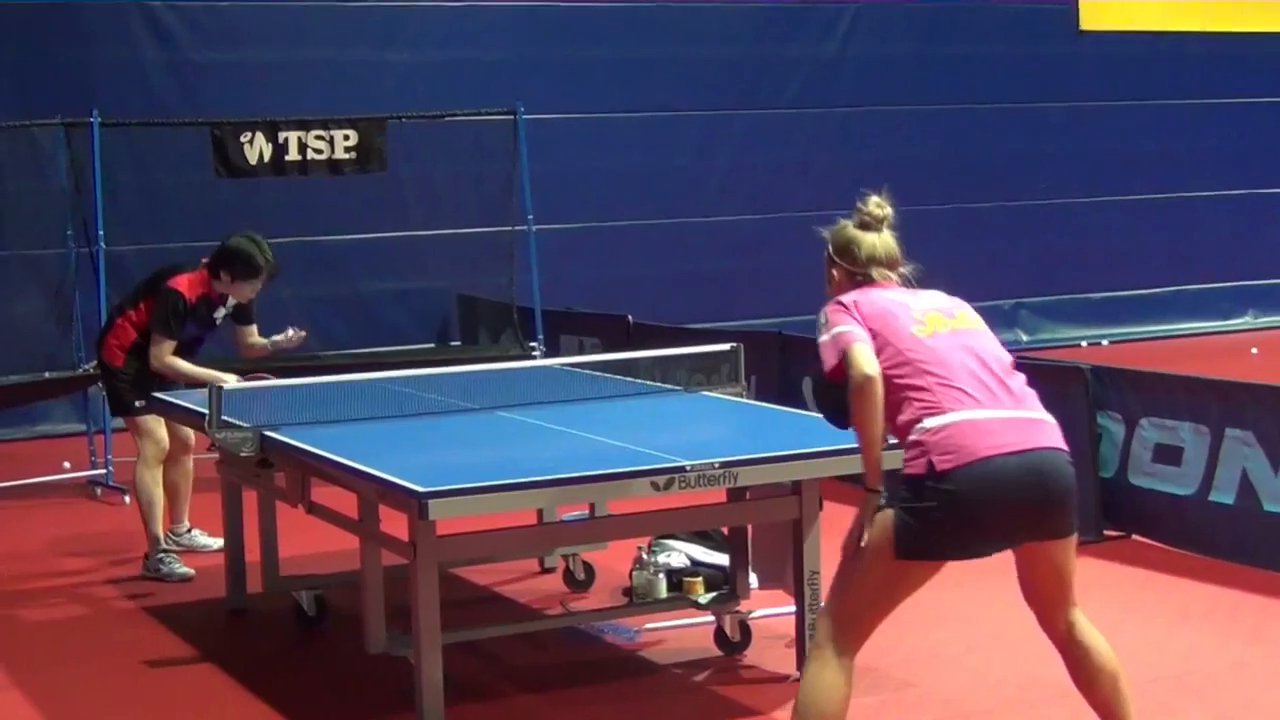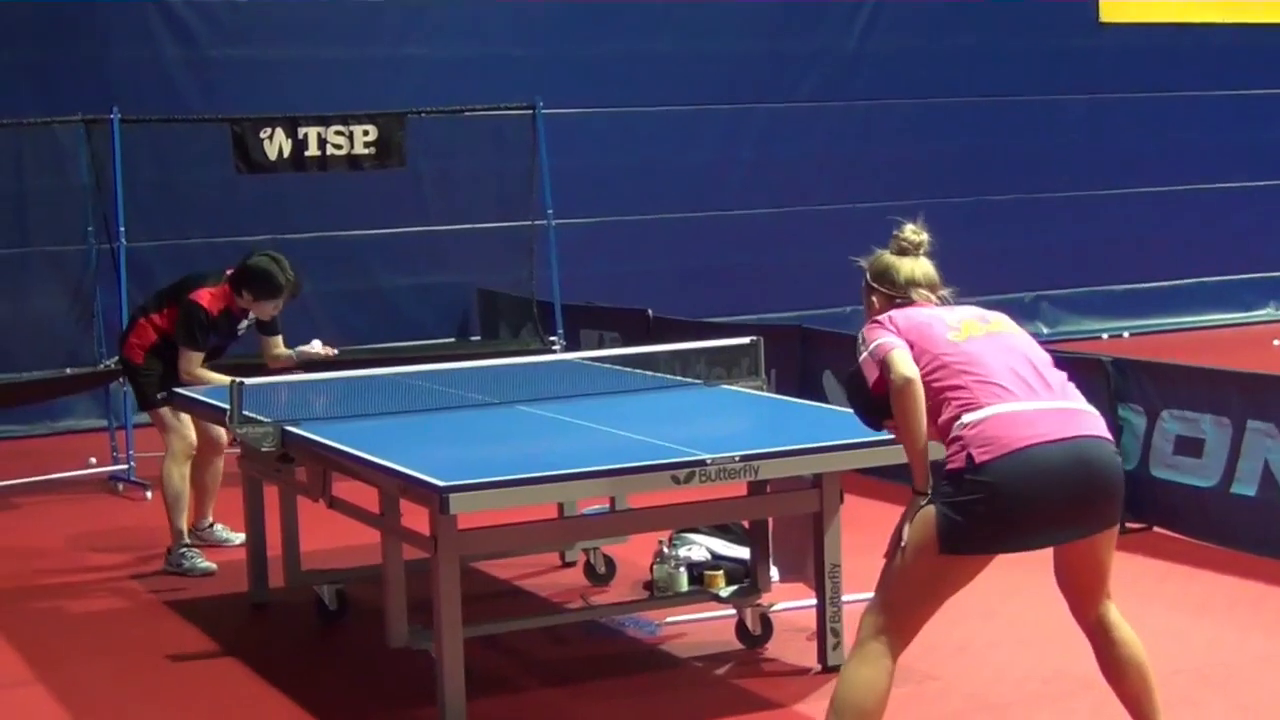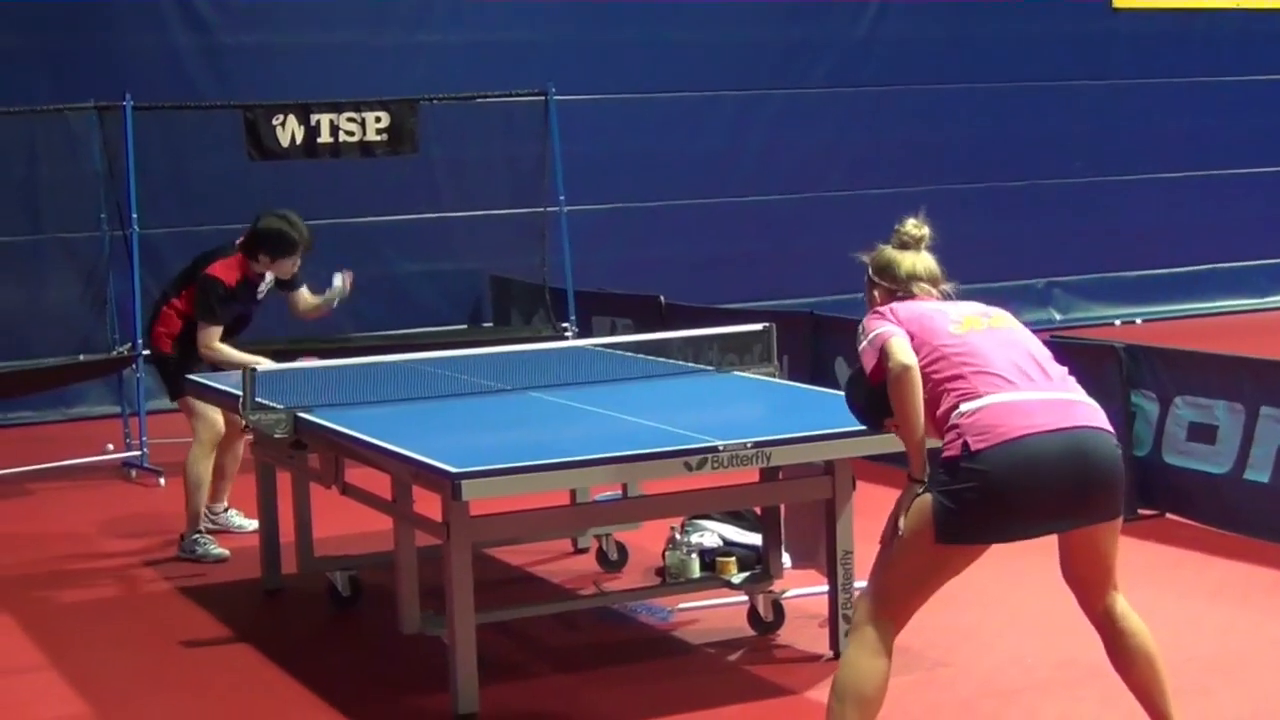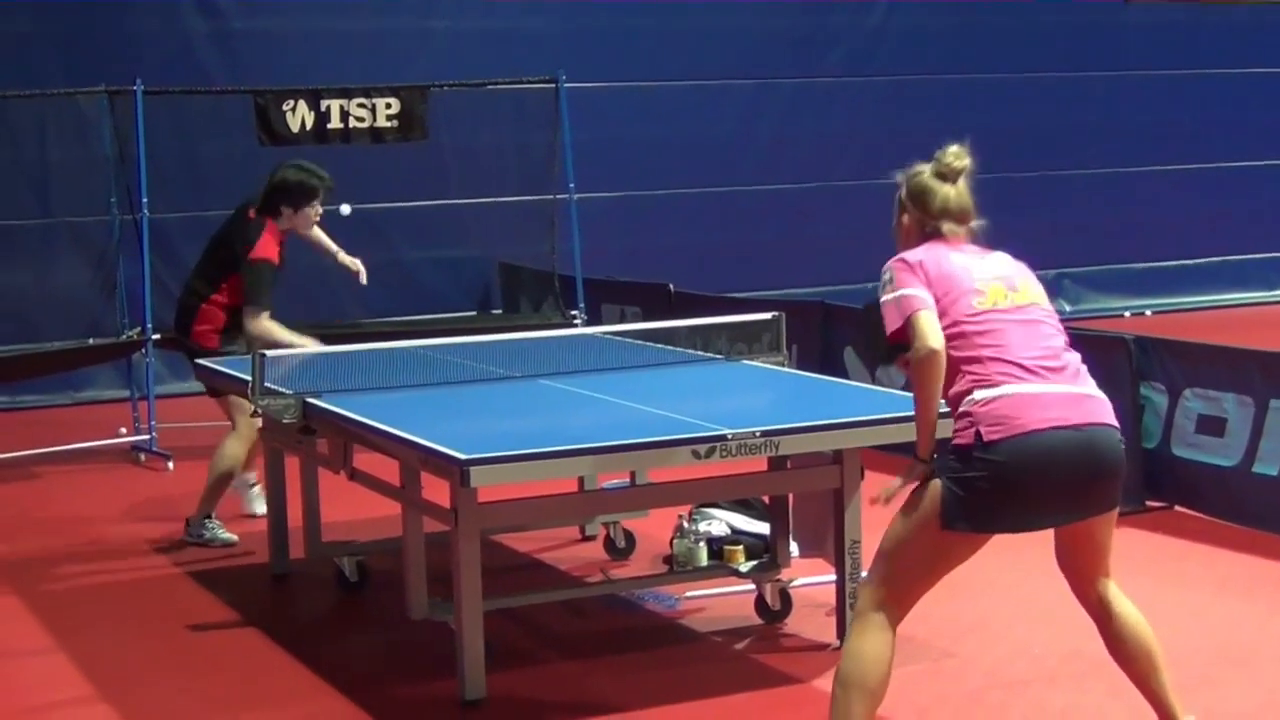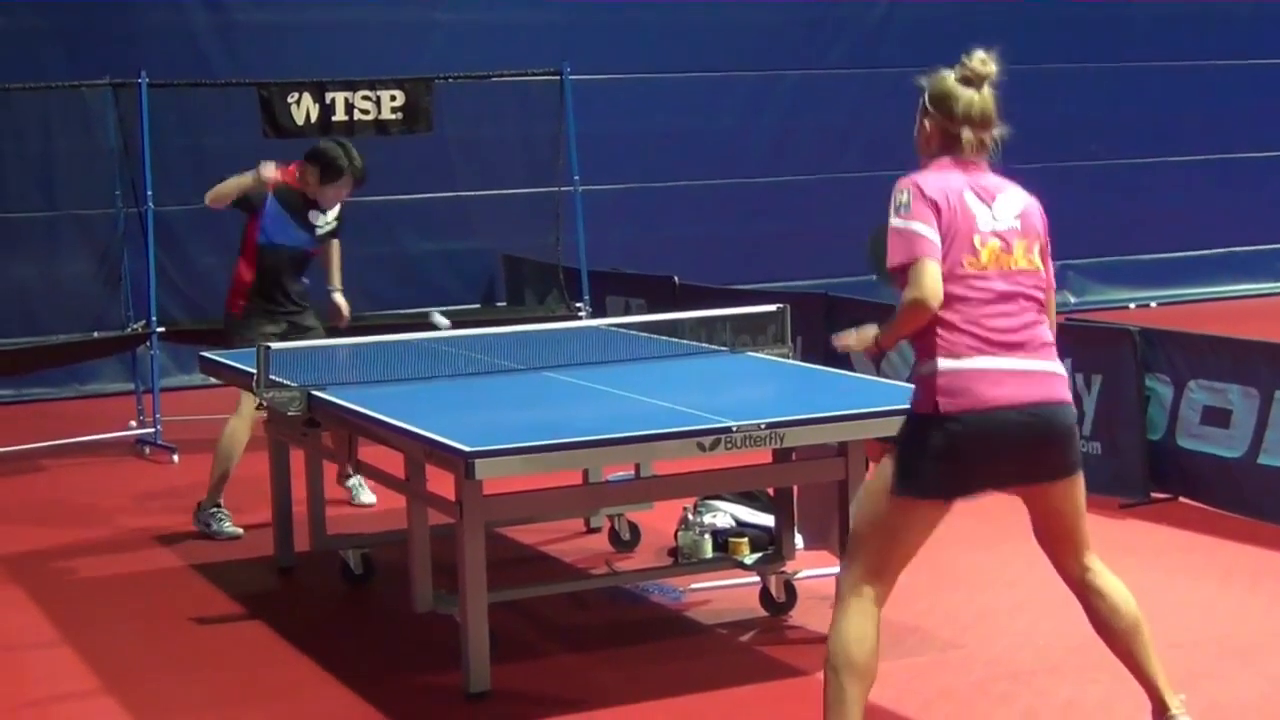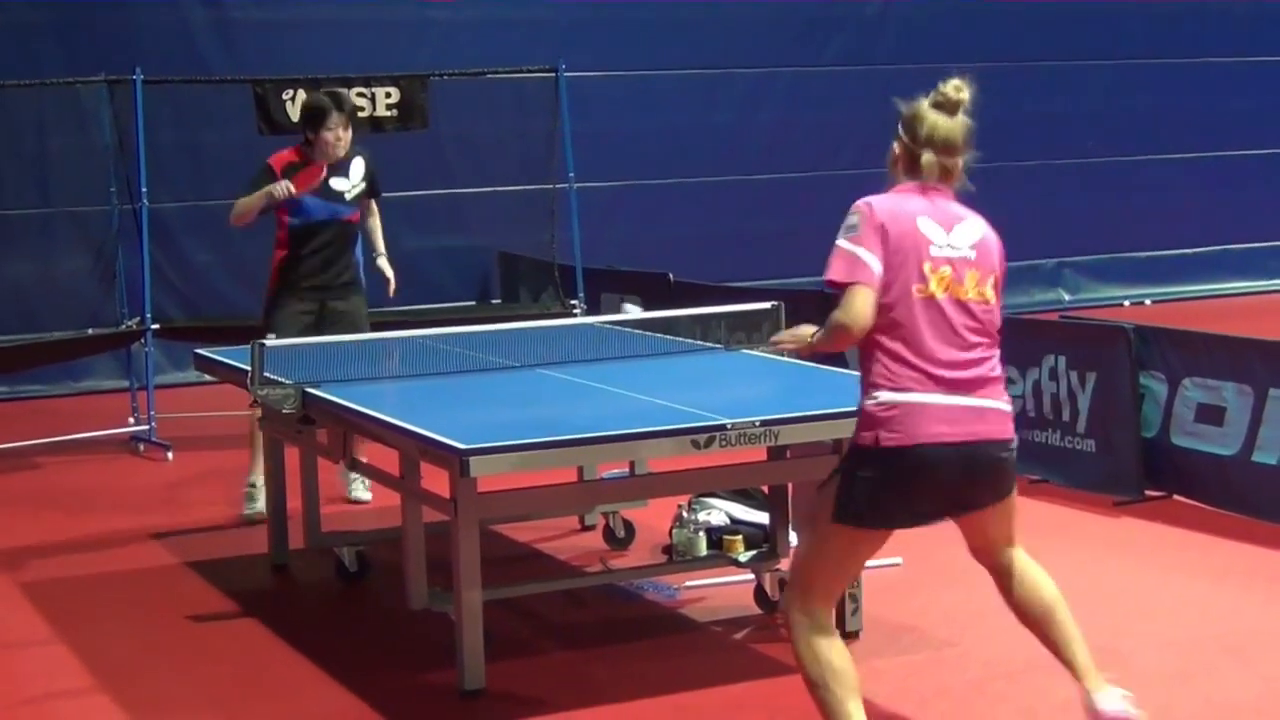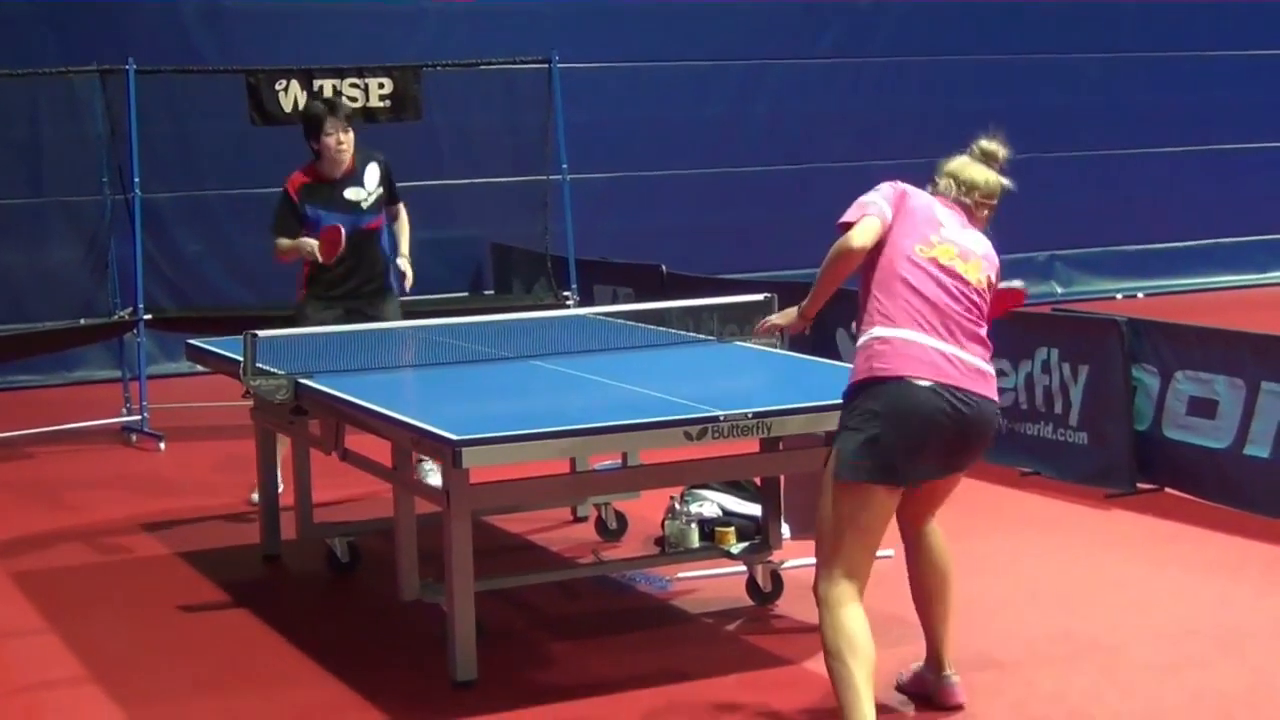
dt=0.3s
person 1, frame 1
left shoulder: (845, 308)
right shoulder: (949, 301)
left elbow: (865, 376)
left wrist: (874, 486)
left hip: (957, 469)
right hip: (1046, 456)
left knee: (837, 635)
right knee: (1063, 616)
person 1, frame 2
left shoulder: (883, 326)
right shoulder: (990, 317)
left elbow: (905, 378)
left wrist: (921, 487)
left hip: (1003, 465)
right hip: (1095, 451)
left knee: (881, 631)
right knee: (1096, 610)
person 1, frame 3
left shoulder: (883, 318)
right shoulder: (992, 313)
left elbow: (903, 365)
left wrist: (917, 476)
left hip: (1000, 456)
right hip: (1093, 441)
left knee: (875, 618)
right knee: (1103, 599)
person 1, frame 4
left shoulder: (908, 265)
right shoulder: (1012, 265)
left elbow: (929, 351)
left wrist: (923, 451)
left hip: (1007, 442)
right hip: (1095, 433)
left knee: (877, 604)
right knee: (1096, 588)
person 1, frame 5
left shoulder: (921, 188)
right shoulder: (1026, 202)
left elbow: (925, 298)
left wrist: (877, 338)
left hip: (960, 412)
right hip: (1048, 402)
left knee: (861, 584)
right knee: (1079, 564)
person 1, frame 6
left shoulder: (875, 213)
right shoulder: (981, 232)
left elbow: (854, 321)
left wrist: (816, 340)
left hip: (900, 443)
right hip: (988, 437)
left knee: (806, 604)
right knee: (1004, 555)
person 1, frame 7
left shoulder: (897, 193)
right shoulder: (984, 251)
left elbow: (854, 243)
left wrist: (803, 313)
left hip: (895, 389)
right hip: (973, 401)
left knee: (838, 582)
right knee: (917, 515)
person 2, frame 1
left shoulder: (237, 291)
right shoulder: (179, 291)
left elbow: (248, 344)
right elbow: (159, 358)
left wrist: (275, 343)
right wrist: (216, 378)
left hip: (162, 360)
right hip: (127, 356)
left knee: (184, 442)
right knee: (155, 445)
left ankle: (179, 530)
right ankle: (156, 553)
person 2, frame 2
left shoulder: (260, 300)
right shoulder: (203, 304)
left elbow: (274, 354)
right elbow: (189, 373)
left wrist: (301, 354)
left hip: (187, 359)
right hip: (148, 355)
left knee: (216, 440)
right knee: (184, 442)
left ankle: (203, 526)
right ankle: (178, 549)
person 2, frame 3
left shoulder: (276, 265)
right shoulder: (219, 276)
left elbow: (304, 307)
right elbow: (208, 347)
left wrist: (330, 298)
right wrist: (259, 363)
left hip: (213, 342)
right hip: (177, 343)
left knee: (237, 424)
right knee: (210, 428)
left ankle: (217, 510)
right ankle: (193, 535)
person 2, frame 4
left shoulder: (271, 215)
right shoulder: (261, 253)
left elbow: (306, 227)
right elbow: (255, 325)
left wrist: (342, 258)
right wrist: (304, 344)
left hip: (234, 321)
right hip: (209, 330)
right knee: (249, 424)
left ankle: (245, 478)
right ankle: (200, 521)
person 2, frame 5
left shoulder: (330, 203)
right shoulder: (274, 186)
right elbow: (213, 199)
left wrist: (335, 290)
right wrist: (255, 177)
left hip: (294, 307)
right hip: (253, 310)
right knee: (251, 406)
left ankle: (346, 474)
right ankle: (210, 507)
person 2, frame 6
left shoulder: (359, 164)
right shoulder: (282, 167)
left elbow: (369, 209)
right elbow: (237, 218)
left wrist: (381, 256)
right wrist: (269, 194)
left hip: (345, 288)
right hip: (292, 291)
left ankle: (351, 469)
right ankle: (256, 482)
person 2, frame 7
left shoulder: (375, 167)
right shoulder: (298, 188)
left elbow: (398, 213)
right elbow: (281, 247)
left wrist: (402, 256)
right wrist: (300, 246)
left hip: (376, 290)
right hip: (322, 297)
left ankle: (424, 459)
right ankle: (272, 474)
